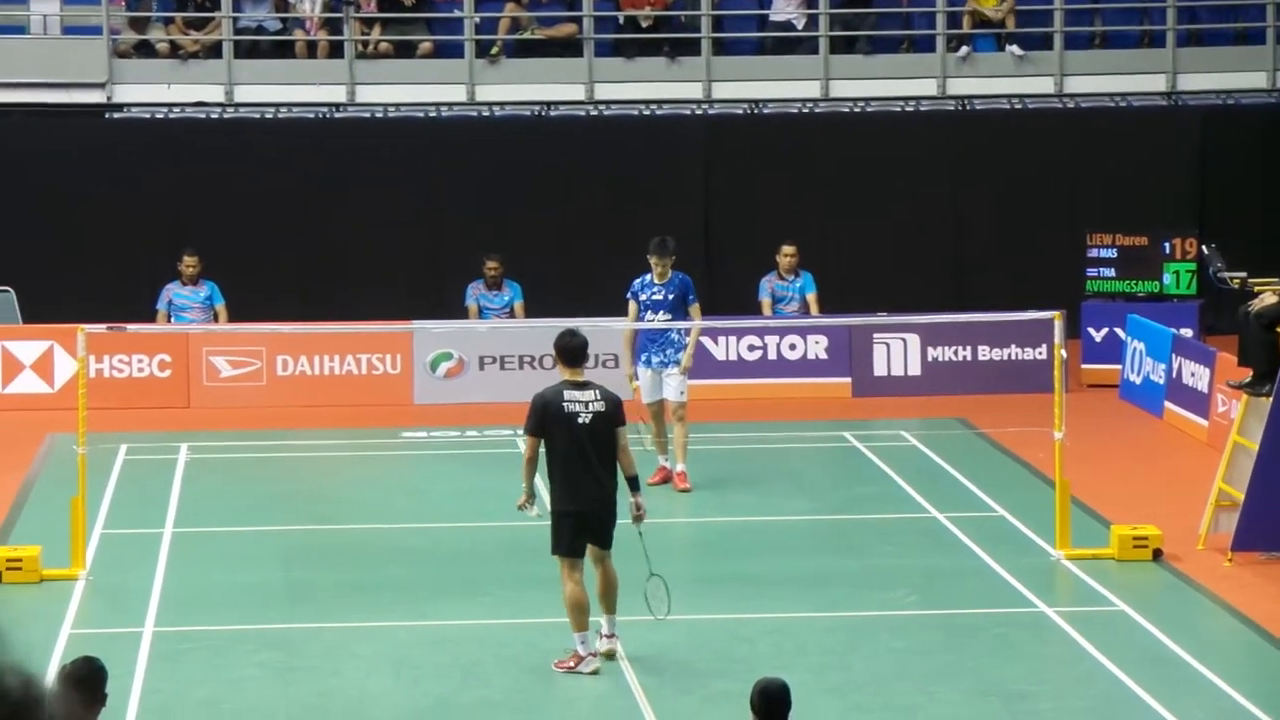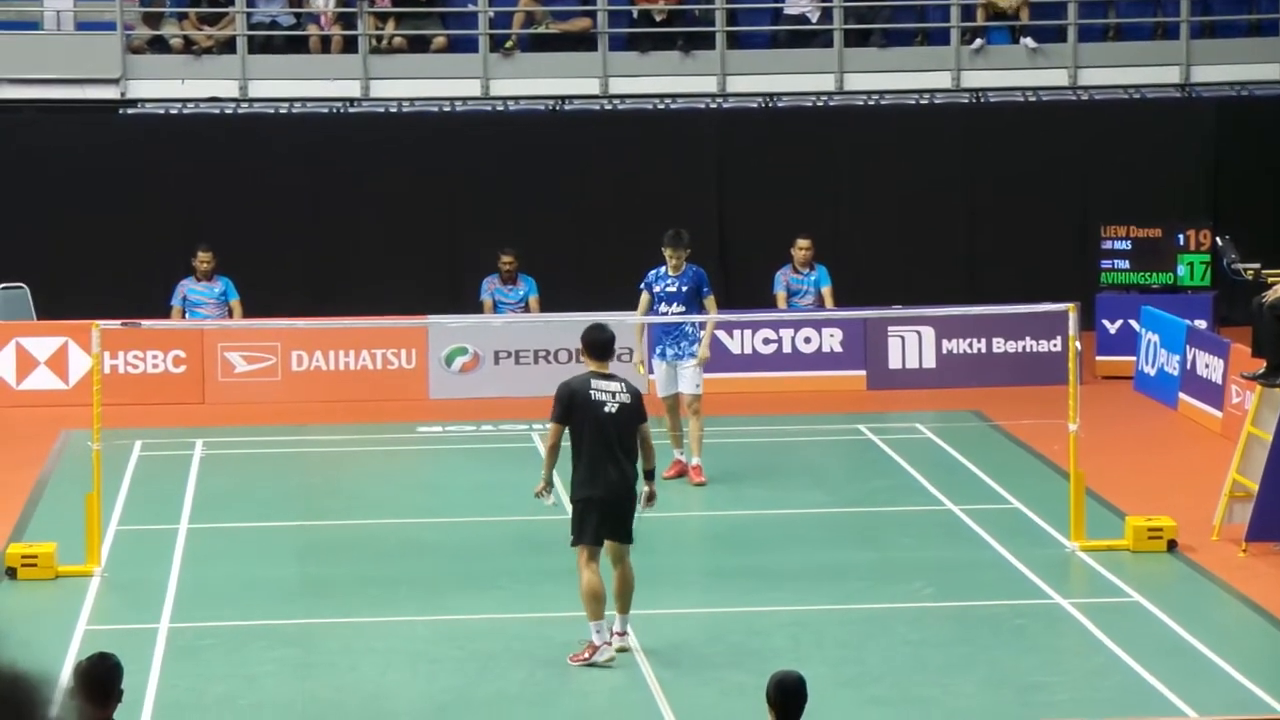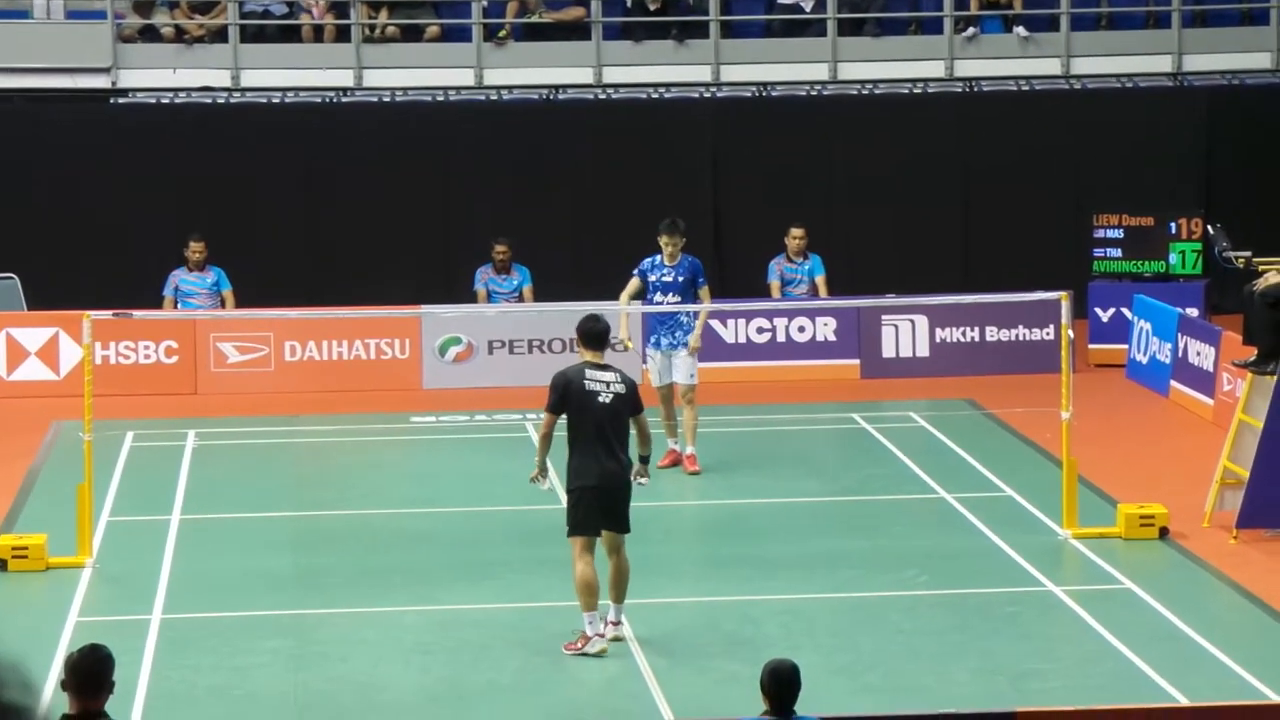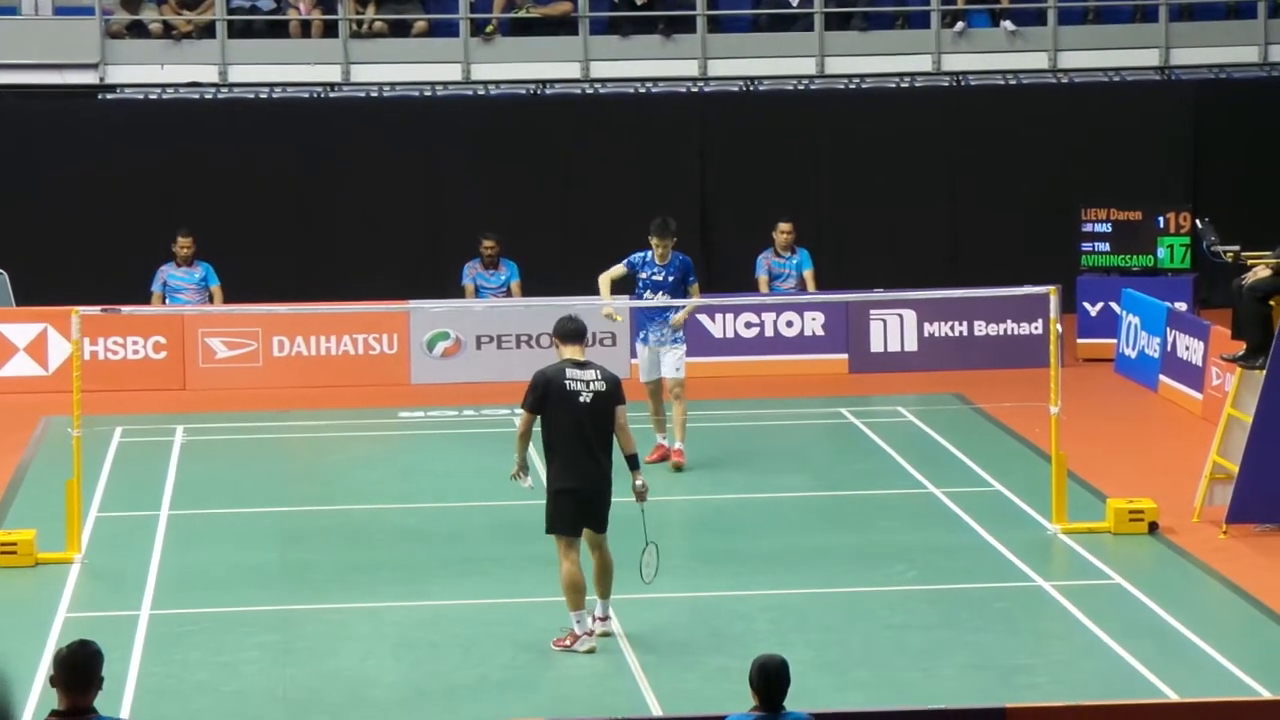
dt=0.4s
person 1, frame 1
left shoulder: (545, 400)
right shoulder: (609, 398)
left elbow: (530, 454)
right elbow: (623, 450)
left wrist: (528, 490)
right wrist: (635, 493)
left hip: (567, 501)
right hip: (604, 498)
left knee: (571, 572)
right knee: (603, 559)
left ankle: (584, 653)
right ankle: (609, 636)
person 1, frame 2
left shoulder: (571, 388)
right shoulder: (631, 391)
left elbow: (553, 442)
right elbow: (646, 443)
left wrist: (546, 478)
right wrist: (649, 481)
left hip: (589, 489)
right hip: (624, 488)
left knee: (588, 562)
right knee: (621, 558)
left ankle: (600, 642)
right ankle: (621, 632)
person 1, frame 3
left shoulder: (566, 378)
right shoulder: (625, 381)
left elbow: (547, 429)
right elbow: (644, 432)
left wrist: (540, 464)
right wrist: (643, 463)
left hip: (584, 479)
right hip: (619, 477)
left knee: (583, 553)
right knee: (616, 548)
left ankle: (593, 633)
right ankle: (615, 622)
person 1, frame 4
left shoulder: (546, 377)
right shoulder: (609, 378)
left elbow: (525, 428)
right elbow: (622, 428)
left wrist: (520, 461)
right wrist: (636, 473)
left hip: (564, 479)
right hip: (600, 477)
left knee: (568, 552)
right knee: (598, 544)
left ankle: (581, 632)
right ankle: (602, 617)
person 2, frame 1
left shoulder: (683, 282)
right shoulder: (638, 285)
left elbow: (697, 319)
right elbow: (631, 325)
left wrist: (689, 352)
right wrist: (628, 361)
left hip: (674, 358)
right hip: (646, 358)
left knee: (678, 413)
right knee: (654, 413)
left ankle: (680, 470)
right ankle: (664, 465)
person 2, frame 2
left shoulder: (697, 275)
right shoulder: (653, 277)
left elbow: (712, 312)
right elbow: (641, 314)
left wrist: (705, 344)
right wrist: (638, 349)
left hip: (689, 350)
right hip: (661, 351)
left knee: (693, 405)
right knee: (669, 406)
left ankle: (696, 464)
right ankle: (679, 459)
person 2, frame 3
left shoulder: (693, 265)
right shoulder: (648, 266)
left elbow: (706, 302)
right elbow: (625, 296)
left wrist: (697, 332)
right wrist: (624, 327)
left hip: (683, 340)
right hip: (656, 340)
left knee: (687, 395)
right knee: (664, 396)
left ankle: (690, 453)
right ankle: (673, 449)
person 2, frame 4
left shoulder: (683, 263)
right shoulder: (638, 260)
left elbow: (695, 297)
right elbow: (604, 277)
left wrist: (683, 314)
right wrist: (607, 303)
left hip: (672, 336)
right hip: (645, 335)
left knee: (676, 390)
right knee: (653, 391)
left ankle: (678, 447)
right ankle: (662, 443)
